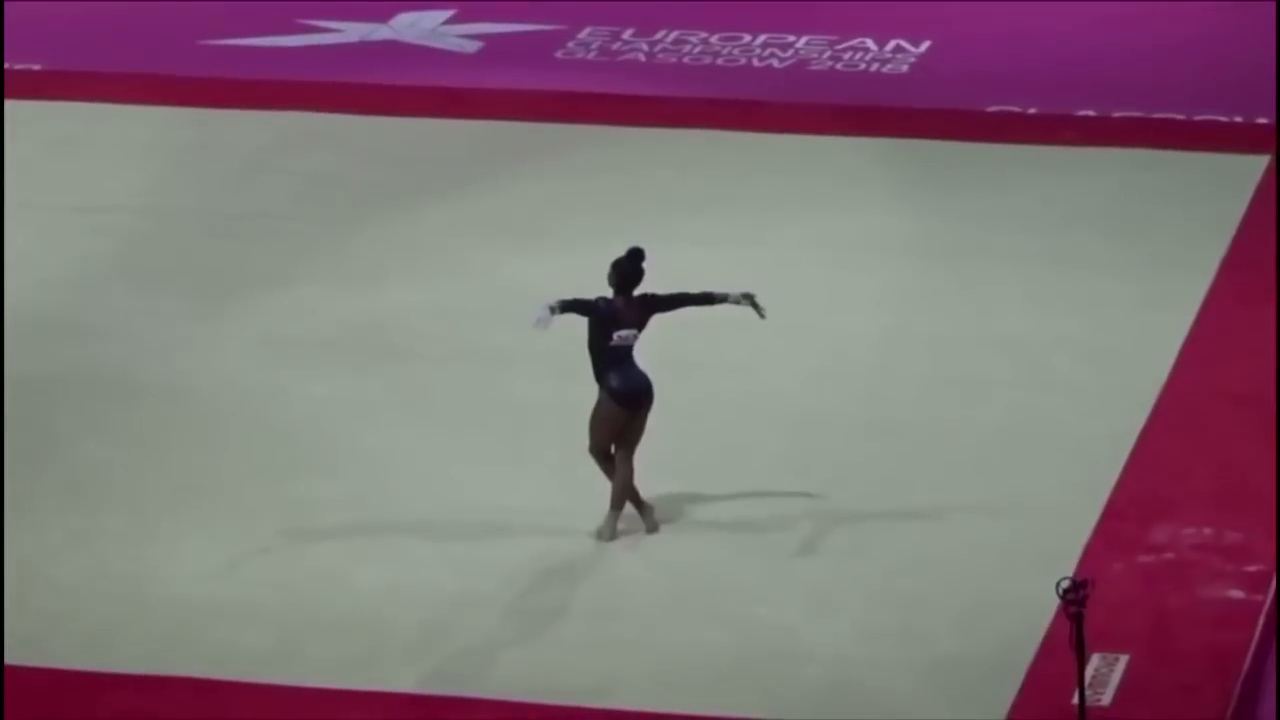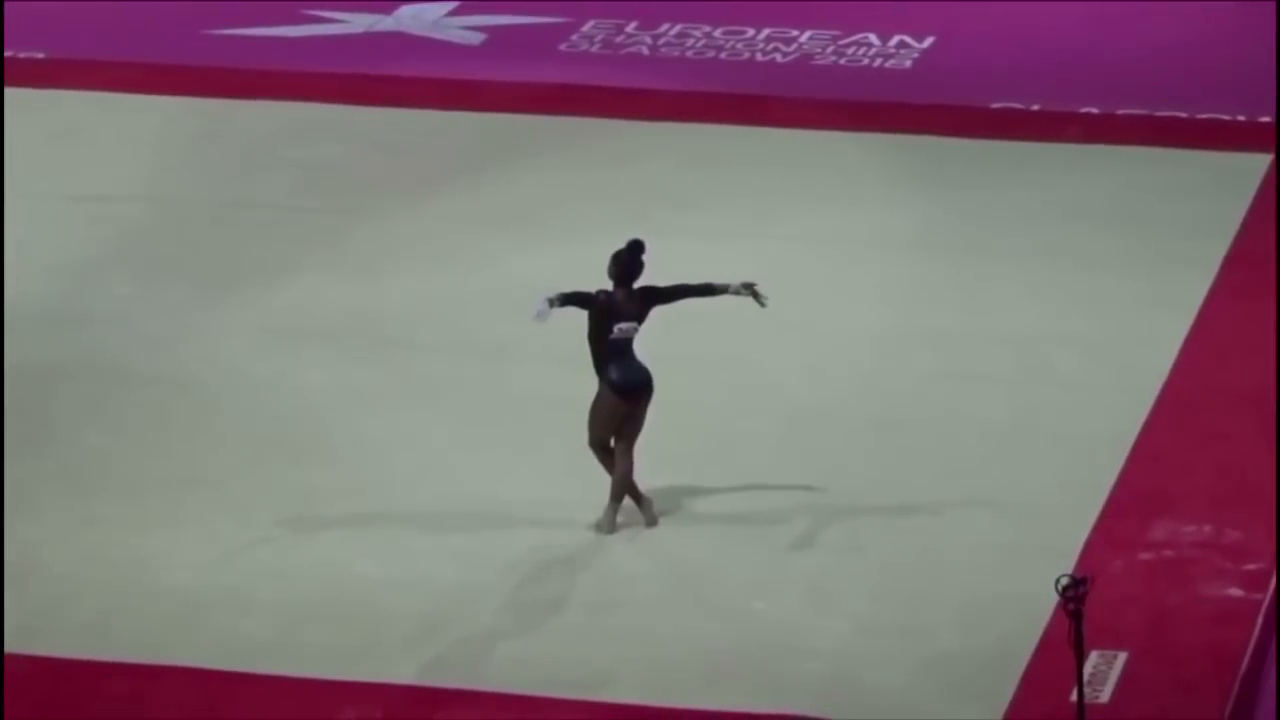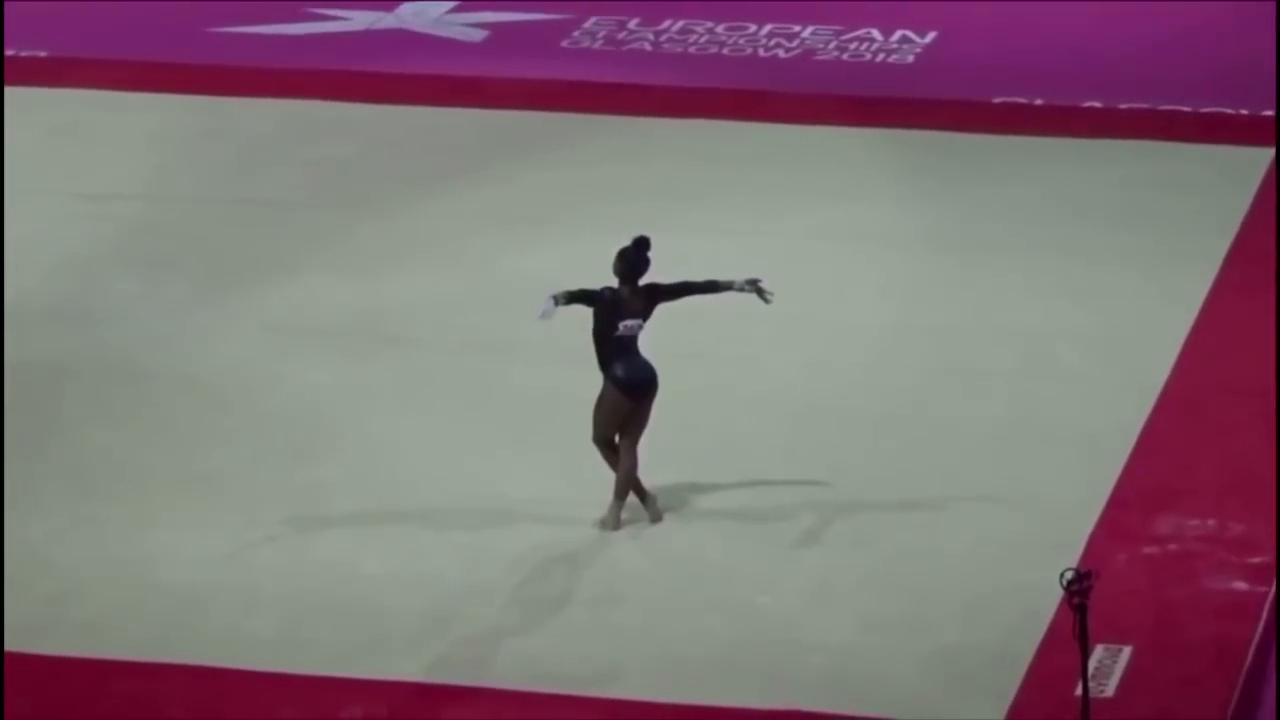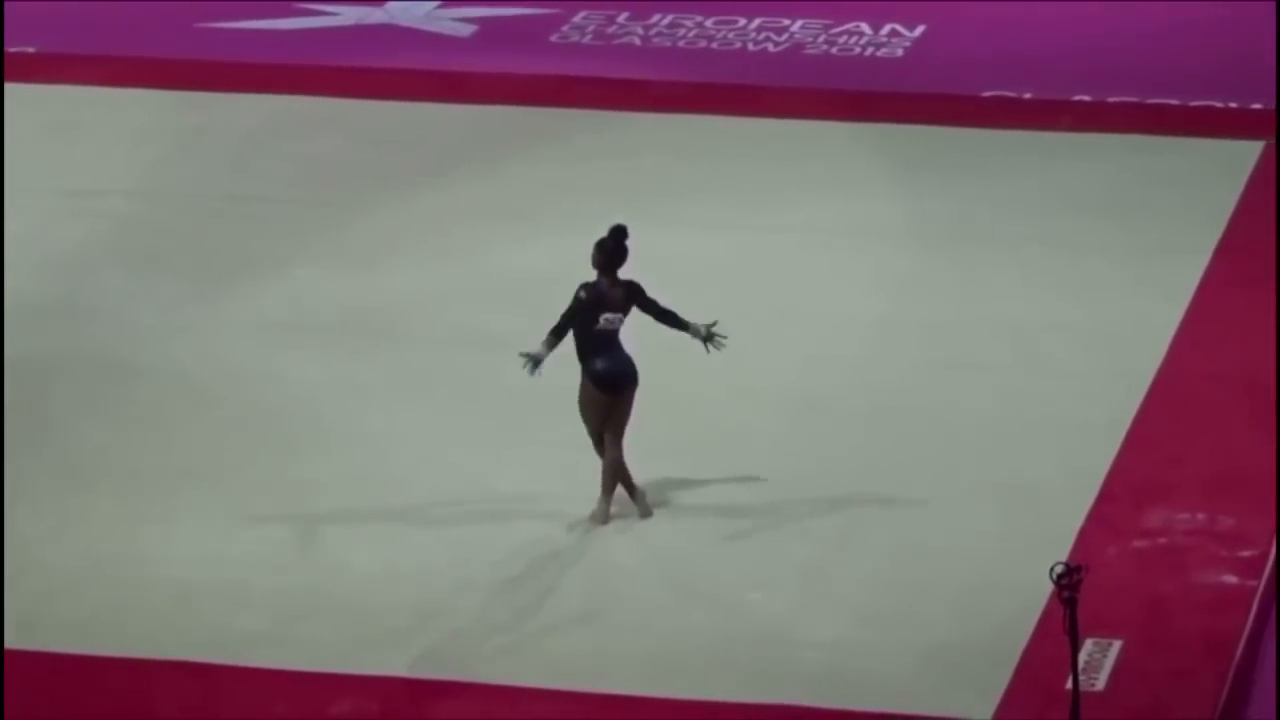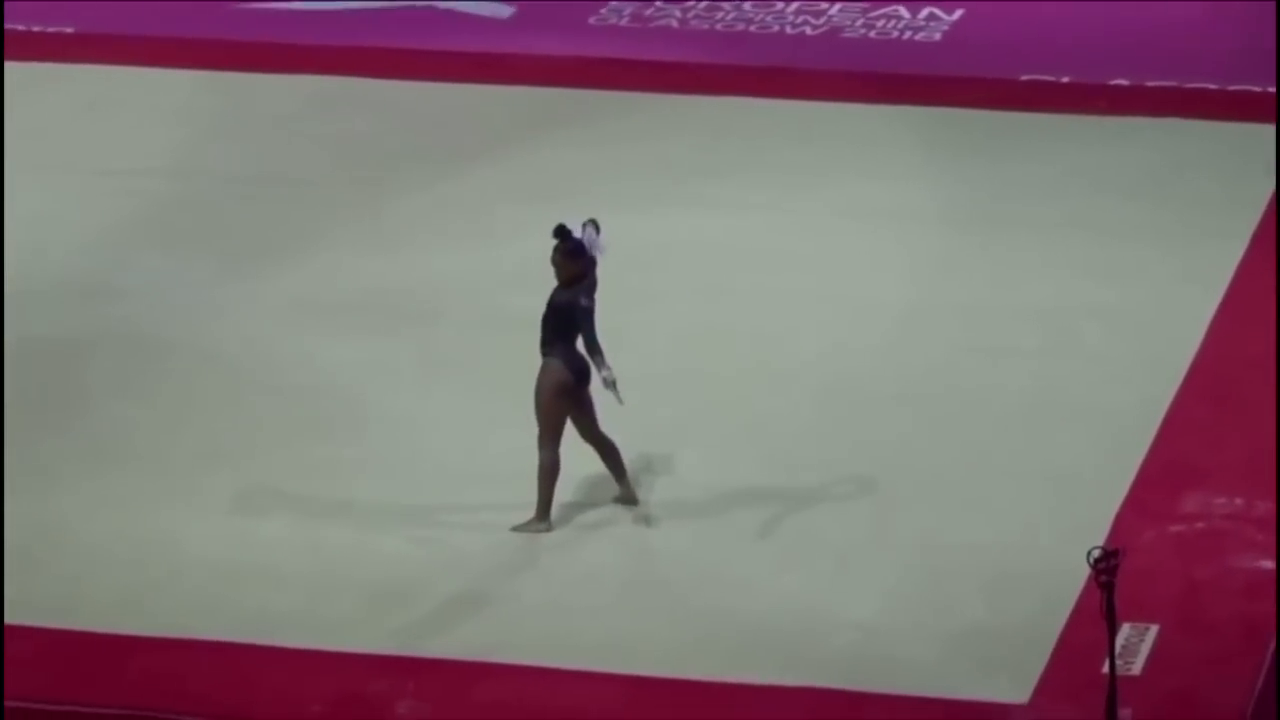
dt=1s
person 1, frame 1
left shoulder: (602, 308)
right shoulder: (645, 305)
left elbow: (575, 304)
right elbow: (689, 298)
left wrist: (552, 307)
right wrist: (733, 298)
left hip: (616, 391)
right hip: (641, 389)
left knee: (600, 451)
right knee: (623, 455)
left ankle: (640, 506)
right ankle: (612, 519)
person 1, frame 2
left shoulder: (602, 301)
right shoulder: (645, 297)
left elbow: (574, 297)
right elbow: (690, 290)
left wrist: (551, 301)
right wrist: (734, 288)
left hip: (616, 383)
right hip: (640, 381)
left knee: (599, 443)
right knee: (623, 449)
left ankle: (638, 500)
right ankle: (611, 512)
person 1, frame 3
left shoulder: (608, 298)
right shoulder: (650, 295)
left elbow: (581, 295)
right elbow: (695, 287)
left wrist: (558, 299)
right wrist: (738, 285)
left hip: (621, 379)
right hip: (645, 377)
left knee: (603, 440)
right knee: (627, 445)
left ankle: (643, 497)
right ankle: (616, 509)
person 1, frame 4
left shoulder: (589, 293)
right shoulder: (631, 290)
left elbow: (566, 324)
right elbow: (663, 314)
left wrist: (542, 351)
right wrist: (698, 330)
left hip: (598, 374)
right hip: (626, 369)
left knee: (601, 440)
right knee: (613, 441)
left ankle: (634, 493)
right ankle: (605, 505)
person 1, frame 5
left shoulder: (579, 296)
right shoulder: (583, 280)
left elbow: (589, 335)
right elbow: (590, 233)
left wrist: (604, 368)
right wrist: (589, 233)
left hip: (559, 367)
right hip: (571, 366)
left knee: (548, 443)
right knee: (593, 434)
left ankle: (542, 517)
right ankle: (627, 489)
